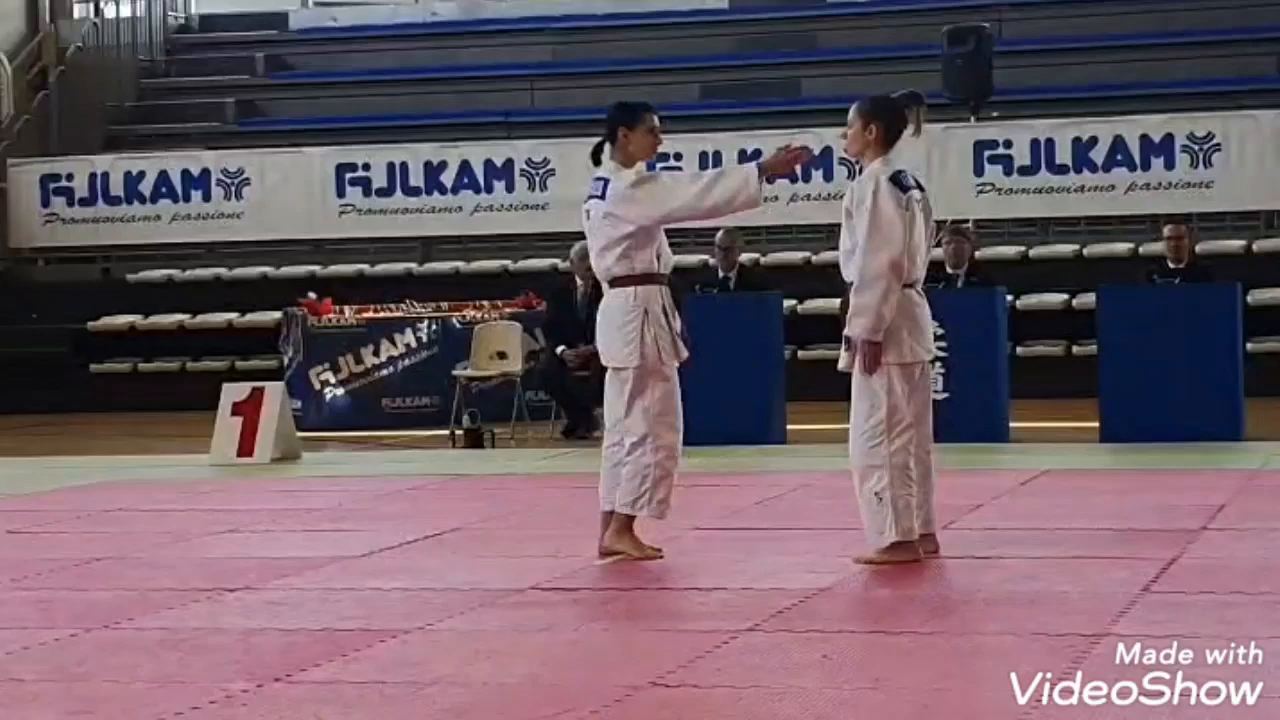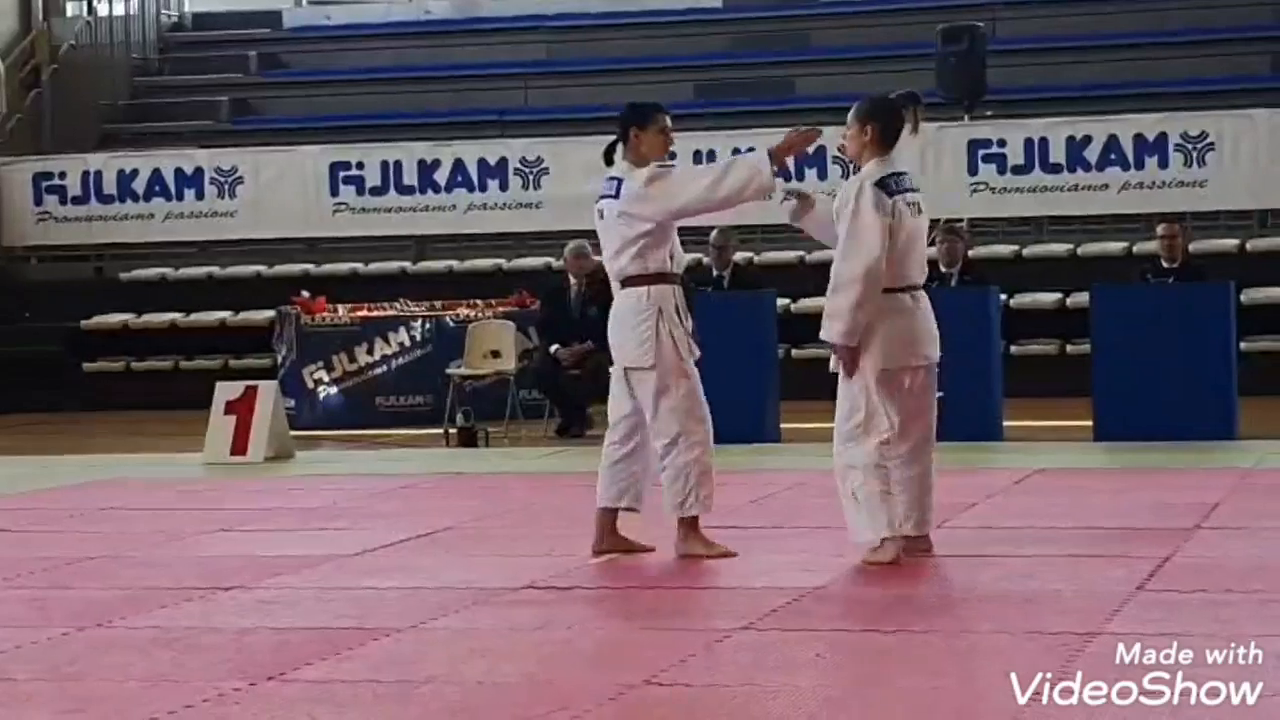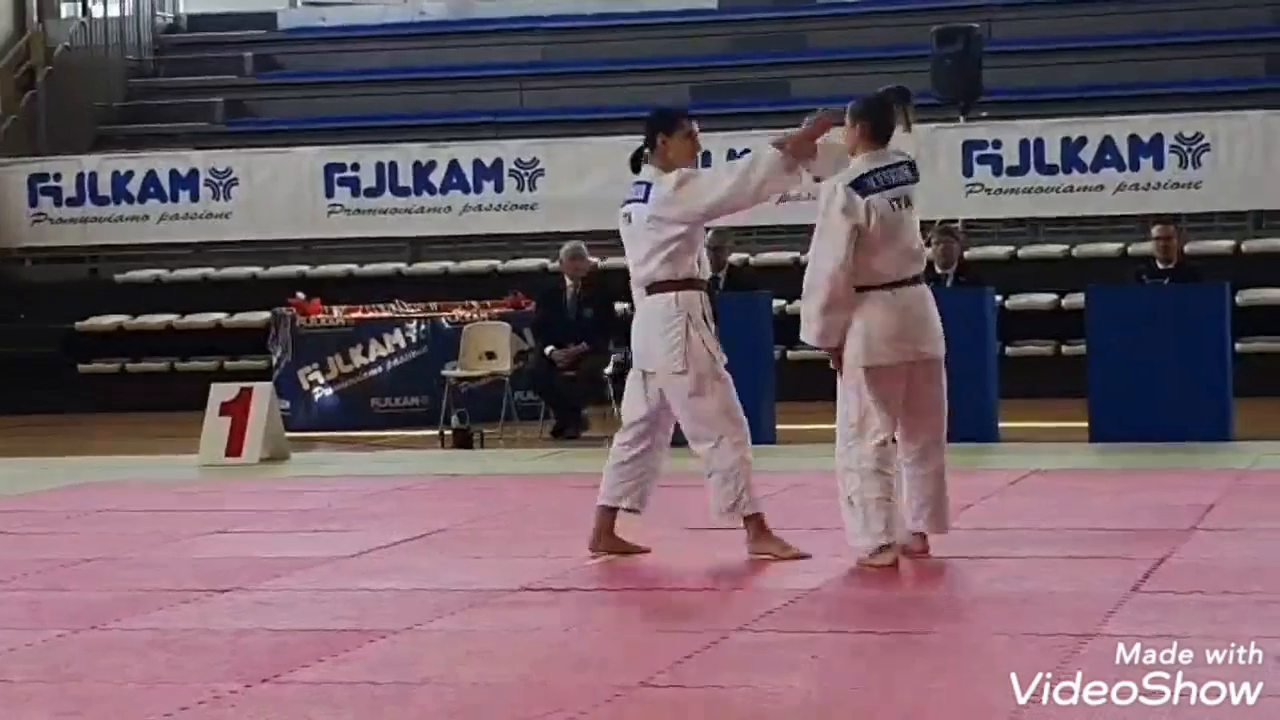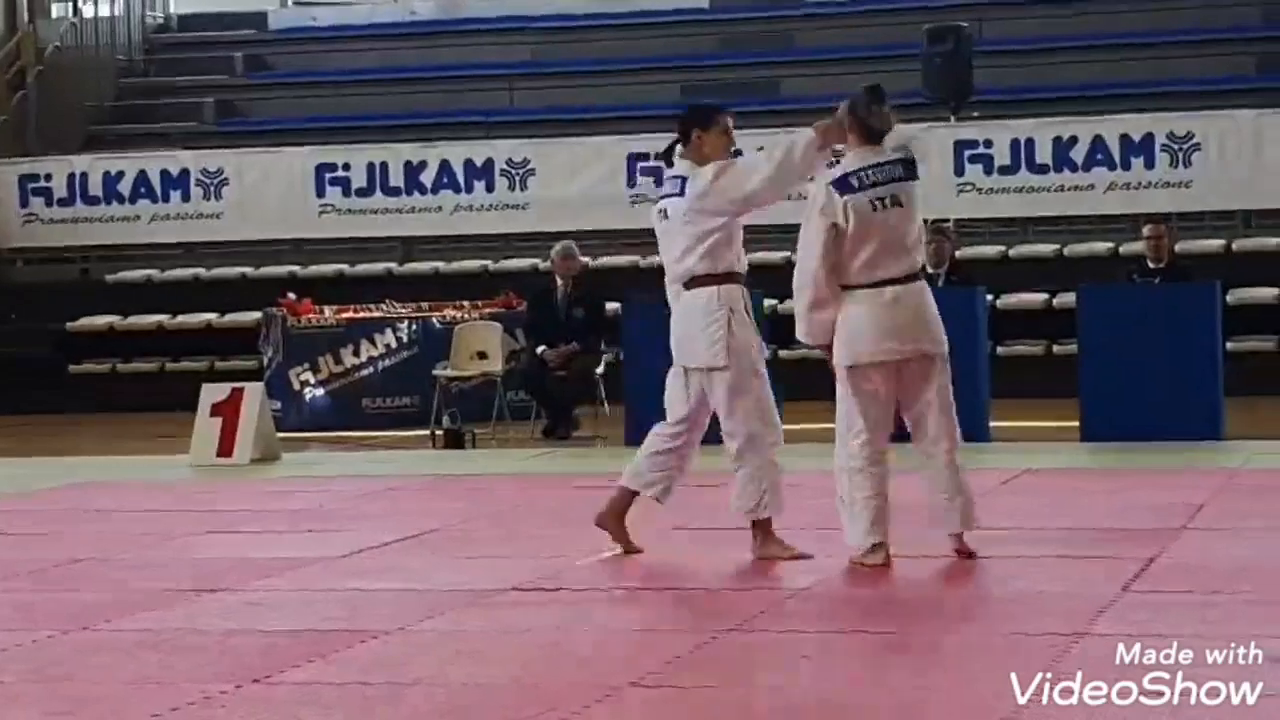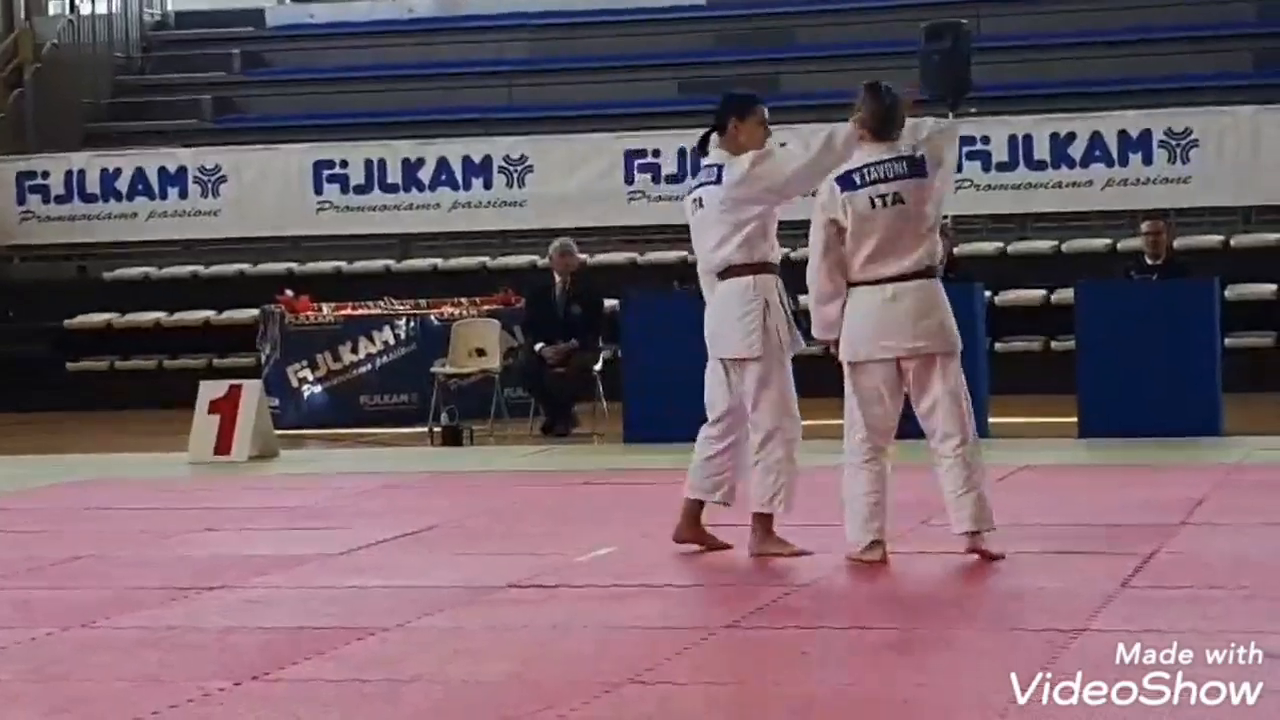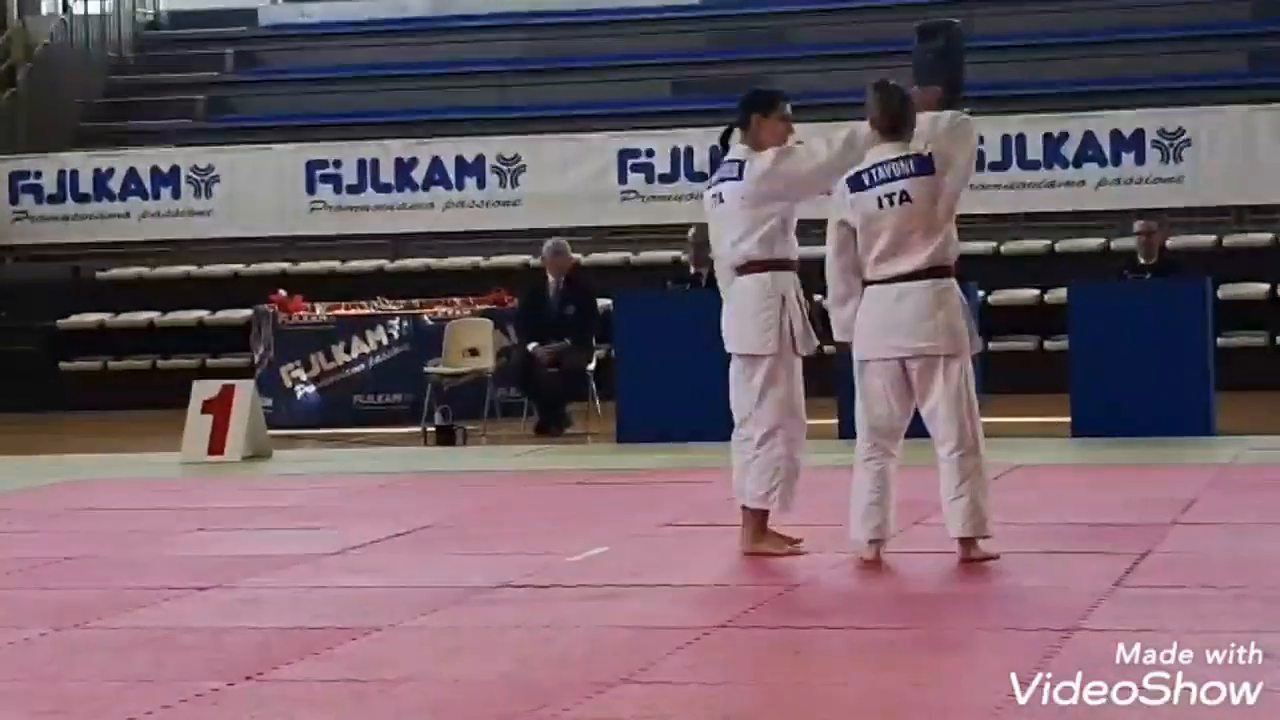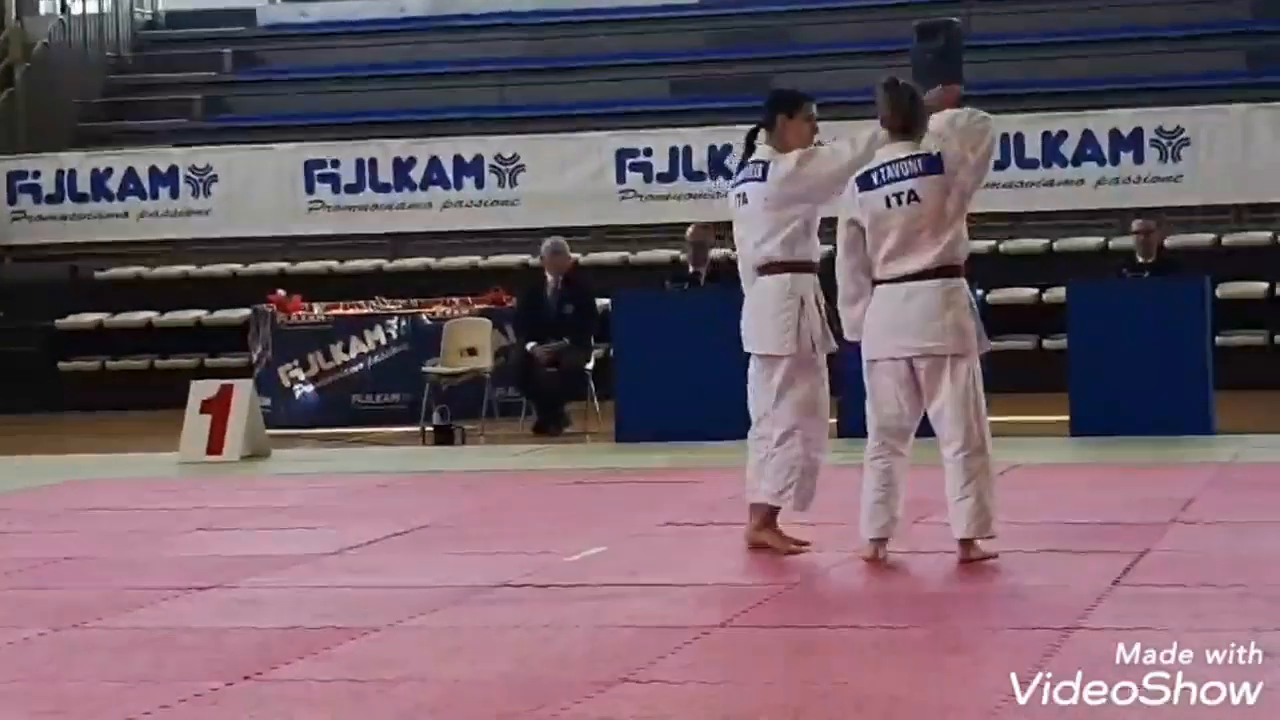
dt=0.2s
person 1, frame 1
left shoulder: (876, 183)
right shoulder: (909, 182)
left elbow: (879, 264)
left wrist: (866, 330)
left hip: (887, 323)
right hip: (910, 317)
left knee: (878, 436)
right knee: (909, 434)
left ankle: (897, 537)
right ankle: (920, 532)
person 1, frame 2
left shoulder: (865, 188)
right shoulder: (906, 183)
left elbow: (859, 268)
left wrist: (844, 334)
right wrist: (813, 216)
left hip: (878, 326)
right hip: (915, 320)
left knee: (861, 438)
right knee: (911, 437)
left ankle: (883, 538)
right ankle: (914, 530)
person 1, frame 3
left shoulder: (844, 189)
right shoulder: (908, 170)
left elbow: (830, 269)
left wrist: (827, 333)
left hip: (871, 321)
right hip: (917, 313)
left knee: (865, 440)
right knee: (923, 435)
left ankle: (878, 543)
right ankle: (922, 531)
person 1, frame 4
left shoulder: (830, 189)
right shoulder: (909, 168)
left elbow: (815, 271)
left wrist: (820, 331)
left hip: (862, 320)
right hip: (915, 310)
left knee: (861, 441)
right knee: (938, 429)
left ankle: (871, 543)
right ankle: (957, 529)
person 1, frame 5
left shoulder: (838, 187)
right shoulder: (925, 164)
left elbow: (824, 269)
right elbow: (942, 131)
left wrist: (831, 328)
right wrist: (900, 124)
left hip: (867, 317)
right hip: (922, 308)
left knee: (867, 439)
right knee: (953, 429)
left ankle: (868, 539)
right ankle: (973, 533)
person 1, frame 6
left shoulder: (850, 187)
right shoulder: (936, 164)
left elbow: (840, 271)
right elbow: (961, 124)
left wrist: (849, 328)
right wrist: (920, 116)
left hip: (878, 316)
right hip: (934, 308)
left knee: (876, 437)
right knee: (956, 433)
left ankle: (871, 538)
right ankle: (968, 536)
person 1, frame 7
left shoulder: (859, 186)
right shoulder: (948, 162)
left elbow: (851, 270)
right elbow: (980, 124)
left wrist: (860, 326)
right wrist: (936, 115)
left hip: (886, 315)
right hip: (942, 309)
left knee: (885, 436)
right knee: (961, 433)
left ankle: (875, 537)
right ankle: (969, 537)
person 2, frame 1
left shoulder: (607, 186)
right shoulder: (628, 187)
right elbow: (697, 194)
right wrist: (766, 168)
left hip: (625, 312)
right hip: (637, 316)
left knee: (626, 429)
right knee: (655, 427)
left ankle: (615, 530)
right ankle: (619, 528)
person 2, frame 2
left shoulder: (618, 187)
right shoulder: (644, 186)
right elbow: (712, 184)
right wrist: (776, 154)
left hip: (633, 314)
right hip: (651, 317)
left knee: (629, 427)
right knee: (684, 425)
left ankle: (607, 531)
right ankle: (689, 532)
person 2, frame 3
left shoulder: (638, 196)
right shoulder: (673, 191)
right elbow: (740, 181)
right wrist: (797, 143)
left hip: (655, 321)
right hip: (680, 323)
left knee: (642, 429)
right knee: (723, 429)
left ankle: (604, 530)
right ankle: (758, 533)
person 2, frame 4
left shoulder: (671, 191)
right shoulder: (708, 184)
right elbow: (772, 170)
right wrist: (827, 129)
left hip: (691, 314)
right hip: (720, 314)
left knee: (681, 425)
right knee: (754, 429)
left ankle: (616, 511)
right ankle: (762, 536)
person 2, frame 5
left shoulder: (703, 181)
right shoulder: (746, 172)
right elbow: (811, 157)
left hip: (724, 304)
right hip: (753, 303)
left knee: (726, 420)
right knee: (772, 422)
left ankle: (690, 520)
right ankle: (762, 533)
person 2, frame 6
left shoulder: (722, 179)
right shoulder: (767, 169)
right elbow: (836, 153)
left hip: (741, 300)
right hip: (769, 300)
left knee: (753, 420)
right knee: (778, 419)
left ankle: (754, 524)
right ankle: (757, 531)
person 2, frame 7
left shoulder: (750, 175)
right shoulder: (790, 171)
right elbow: (857, 152)
left hip: (762, 302)
right hip: (790, 304)
left knee: (771, 418)
right knee: (803, 419)
left ankle: (763, 521)
right ankle: (763, 521)
person 3, frame 1
right shoulder: (559, 294)
right elbow: (550, 329)
left wrist: (592, 348)
right wrist: (562, 351)
left hip: (598, 352)
right hip: (566, 352)
left knee: (600, 369)
right knee: (547, 369)
left ankle: (582, 418)
right ankle: (579, 418)
person 3, frame 2
left shoulder: (603, 290)
right shoulder: (553, 293)
right elbow: (544, 328)
left wrist: (587, 347)
right wrist: (556, 350)
left hip: (593, 350)
right hip: (561, 350)
left knee: (595, 367)
right knee: (542, 367)
left ankle: (576, 416)
right ankle: (572, 415)
person 3, frame 3
left shoulder: (599, 292)
right shoulder: (549, 294)
left elbow: (606, 330)
right elbow: (539, 330)
left wrist: (582, 348)
right wrist: (551, 351)
left hip: (590, 351)
right hip: (557, 352)
left knee: (589, 369)
right knee: (537, 369)
left ankle: (571, 417)
right ankle: (566, 417)
person 3, frame 4
left shoulder: (590, 292)
right shoulder: (540, 294)
left elbow: (597, 330)
right elbow: (530, 330)
left wrist: (573, 348)
right wrist: (543, 351)
left hip: (581, 351)
right hip: (548, 351)
left knee: (581, 369)
right knee: (529, 369)
left ankle: (563, 417)
right ankle: (557, 416)
person 3, frame 5
left shoulder: (588, 289)
right shoulder: (538, 290)
left elbow: (595, 327)
right elbow: (528, 327)
left wrist: (571, 345)
right wrist: (541, 347)
left hip: (579, 348)
right hip: (547, 348)
left knee: (579, 365)
right knee: (528, 365)
left ankle: (561, 414)
right ankle: (556, 413)
person 3, frame 6
left shoulder: (582, 288)
right shoulder: (532, 290)
left elbow: (589, 326)
right elbow: (522, 325)
left wrist: (565, 344)
right wrist: (534, 347)
left hip: (572, 347)
right hip: (539, 348)
left knee: (572, 363)
right knee: (520, 363)
left ankle: (554, 414)
right ankle: (549, 413)
person 3, frame 7
left shoulder: (580, 287)
right shoulder: (531, 289)
left elbow: (588, 326)
right elbow: (520, 325)
left wrist: (563, 344)
right wrist: (532, 346)
left hip: (571, 346)
right hip: (538, 347)
left knee: (570, 363)
right knee: (519, 363)
left ankle: (552, 413)
right ankle: (547, 413)
